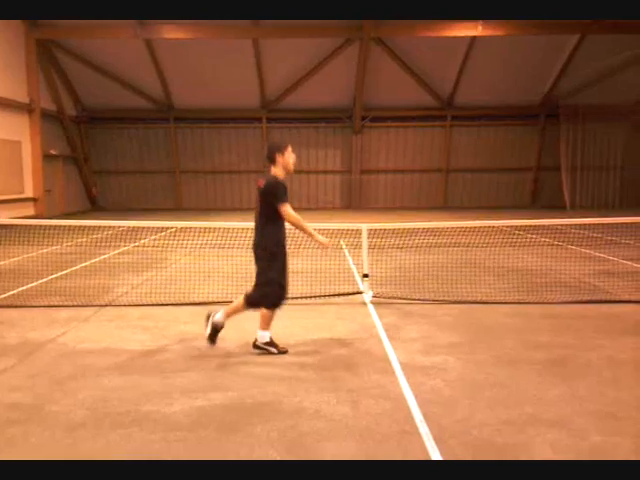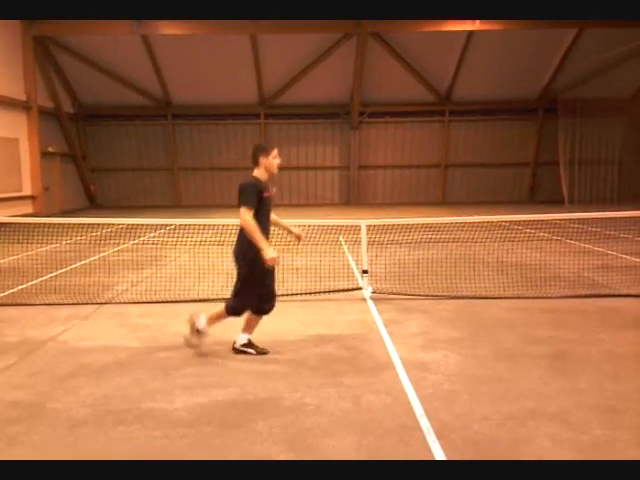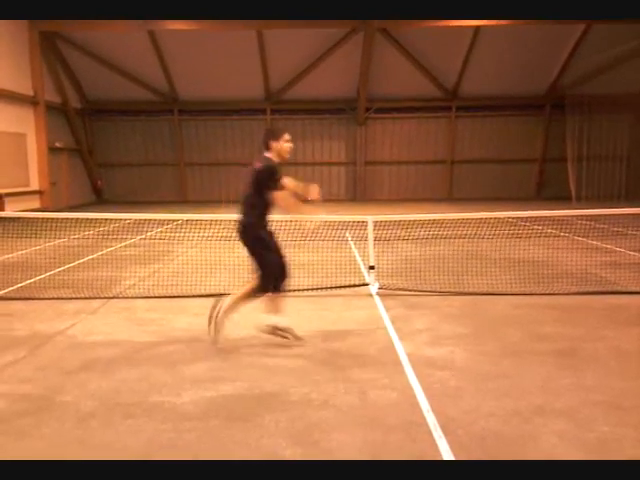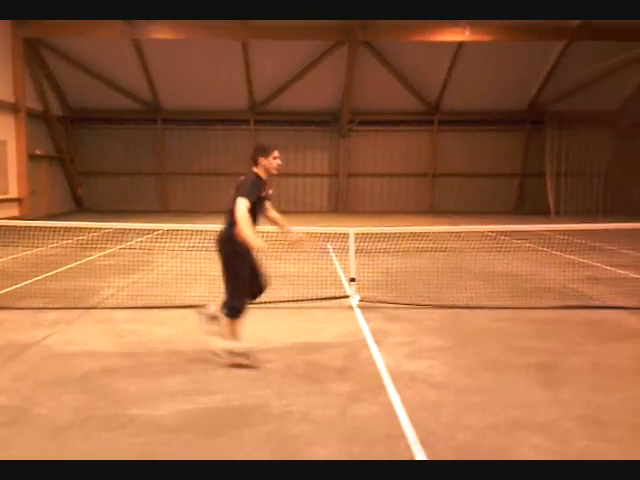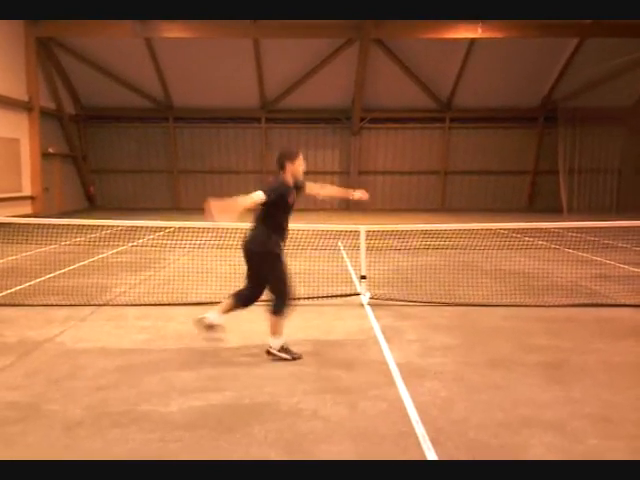
dt=0.7s
person 1, frame 1
left shoulder: (269, 182)
right shoulder: (274, 184)
right elbow: (288, 214)
right wrist: (315, 235)
left hip: (273, 246)
right hip: (268, 247)
left knee: (276, 292)
right knee: (262, 293)
left ankle: (263, 338)
right ankle: (218, 318)
person 1, frame 2
left shoulder: (263, 186)
right shoulder: (250, 185)
right elbow: (246, 219)
left wrist: (289, 228)
right wrist: (266, 248)
left hip: (258, 252)
right hip: (250, 252)
left knee: (265, 301)
right knee: (241, 301)
left ankle: (243, 341)
right ankle: (201, 323)
person 1, frame 3
left shoulder: (270, 165)
right shoulder: (268, 167)
left elbow: (284, 182)
right elbow: (280, 200)
left wrist: (307, 190)
right wrist: (305, 211)
left hip: (256, 227)
right hip: (252, 227)
left knee: (278, 272)
right knee: (270, 277)
left ankle: (275, 322)
right ankle: (225, 306)
person 1, frame 4
left shoulder: (261, 183)
right shoulder: (251, 183)
left elbow: (267, 210)
right elbow: (241, 210)
left wrist: (287, 228)
right wrist: (250, 236)
left hip: (238, 243)
right hip: (232, 243)
left knee: (257, 286)
right knee: (237, 294)
left ankle: (216, 312)
right ankle: (231, 346)
person 1, frame 5
left shoulder: (294, 185)
right shoulder: (279, 188)
left elbow: (320, 190)
right elbow: (252, 199)
left wrist: (350, 194)
right wrist: (227, 208)
left hip: (256, 245)
right hip: (262, 246)
left knee: (252, 291)
right knee: (282, 295)
left ankle: (212, 318)
right ankle: (276, 345)
